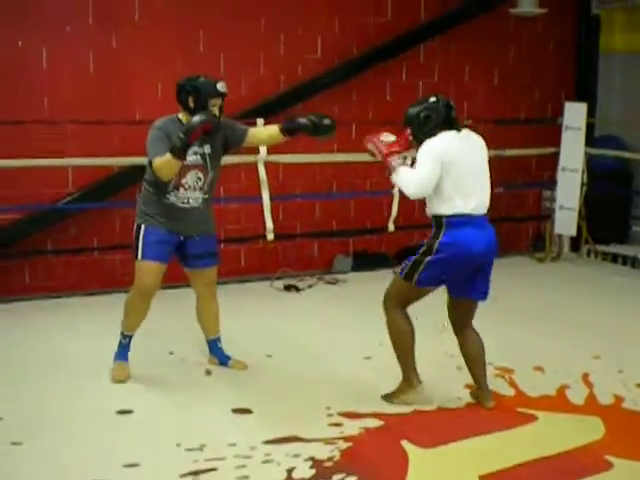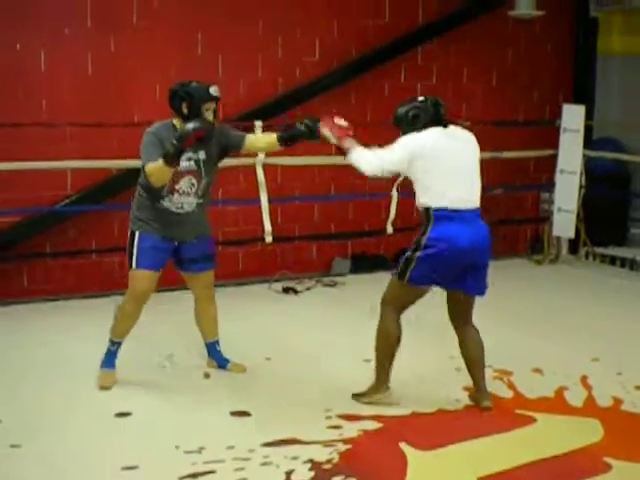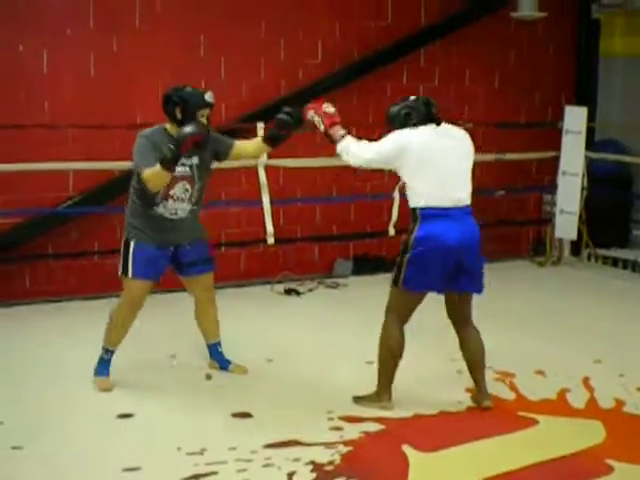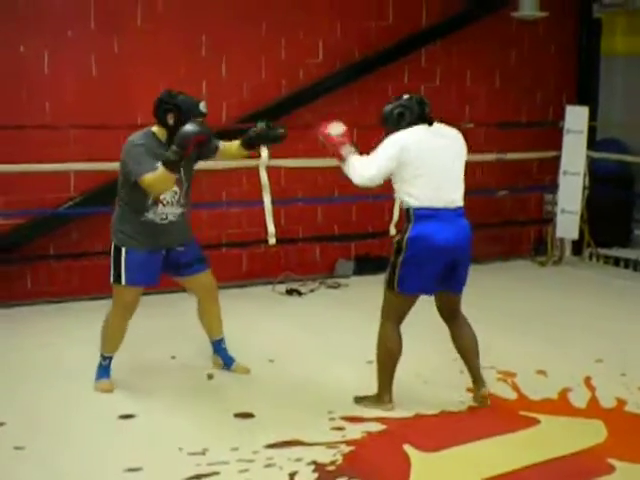
dt=0.1s
person 1, frame 1
left shoulder: (436, 146)
right shoulder: (475, 141)
left elbow: (416, 188)
left wrist: (393, 158)
right wrist: (410, 153)
left hip: (450, 239)
right hip: (483, 237)
left knee: (393, 302)
right knee: (462, 322)
left ankle: (410, 383)
right ankle: (483, 392)
person 1, frame 2
left shoulder: (417, 143)
right shoulder: (467, 138)
left elbow: (374, 164)
left wrist: (344, 139)
left hip: (441, 235)
right hip: (477, 231)
left knee: (390, 306)
right knee: (462, 319)
left ankle: (380, 386)
right ankle: (482, 393)
person 1, frame 3
left shoulder: (406, 140)
right shoulder: (462, 137)
left elbow: (360, 155)
left wrist: (332, 126)
left hip: (429, 234)
right hip: (466, 229)
left knee: (395, 317)
right knee: (462, 319)
left ankle: (383, 393)
right ankle: (482, 392)
person 1, frame 4
left shoulder: (401, 141)
right shoulder: (454, 137)
left elbow: (365, 175)
left wrist: (340, 144)
left hip: (422, 234)
right hip: (458, 229)
left knee: (390, 319)
right knee: (453, 314)
left ankle: (383, 396)
right ankle: (479, 385)
person 2, frame 1
left shoulder: (220, 129)
right shoulder: (162, 129)
left elbow: (260, 135)
right elbow: (163, 171)
left wrist: (297, 126)
right wrist: (184, 140)
left hip: (198, 225)
right hip: (157, 221)
left knee: (207, 287)
right knee: (145, 286)
left ankle: (216, 351)
right ankle: (123, 350)
person 2, frame 2
left shoulder: (216, 134)
right shoulder: (156, 135)
left elbow: (259, 142)
right elbow: (156, 177)
left wrist: (291, 134)
right wrist: (178, 146)
left hip: (193, 230)
right hip: (151, 227)
left knee: (205, 292)
right knee: (138, 293)
left ankle: (215, 355)
right ankle: (110, 357)
person 2, frame 3
left shoulder: (207, 140)
right shoulder: (148, 140)
left elbow: (245, 149)
right elbow: (153, 183)
left wrist: (274, 134)
right wrist: (174, 151)
left hip: (187, 234)
right hip: (145, 234)
left knee: (206, 293)
right knee: (132, 301)
left ankle: (217, 356)
right ankle: (103, 363)
person 2, frame 4
left shoulder: (188, 140)
right shoulder: (137, 146)
left elbow: (226, 150)
right elbow: (155, 186)
left wrist: (252, 140)
right wrist: (178, 151)
left hip: (176, 236)
right hip: (135, 240)
left knee: (208, 291)
right knee: (123, 306)
left ankle: (222, 354)
right ankle: (104, 367)
